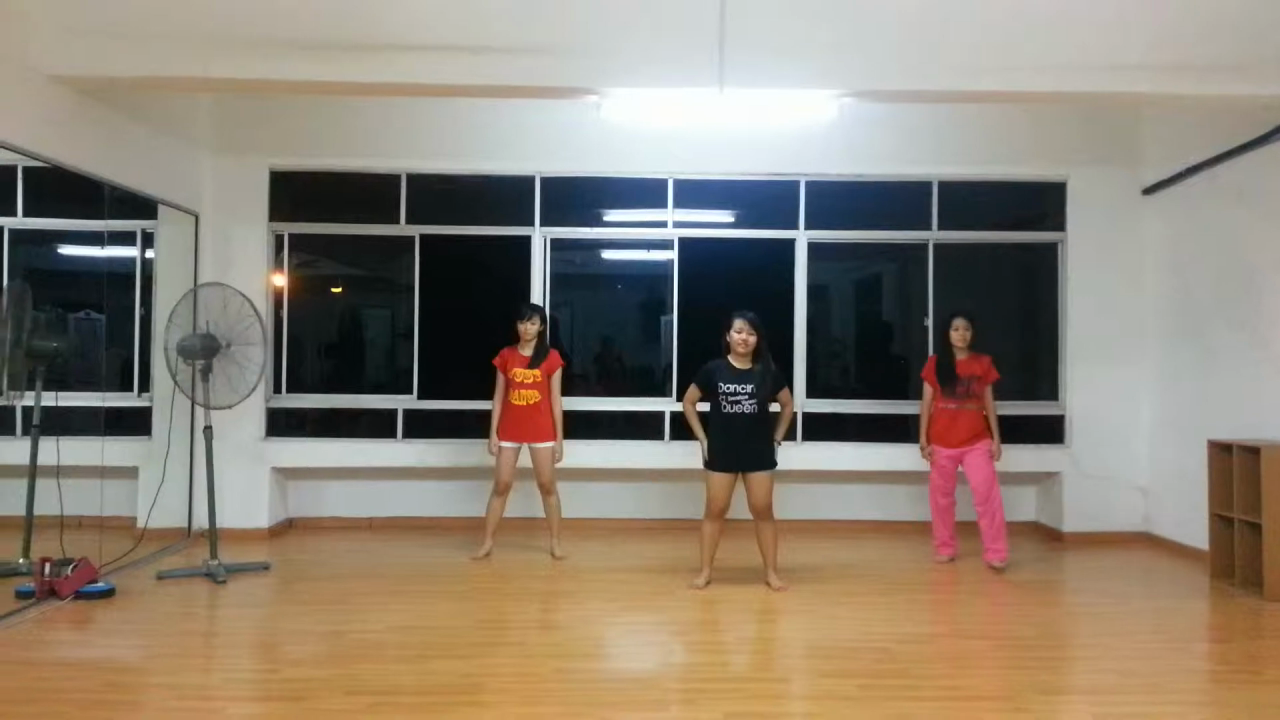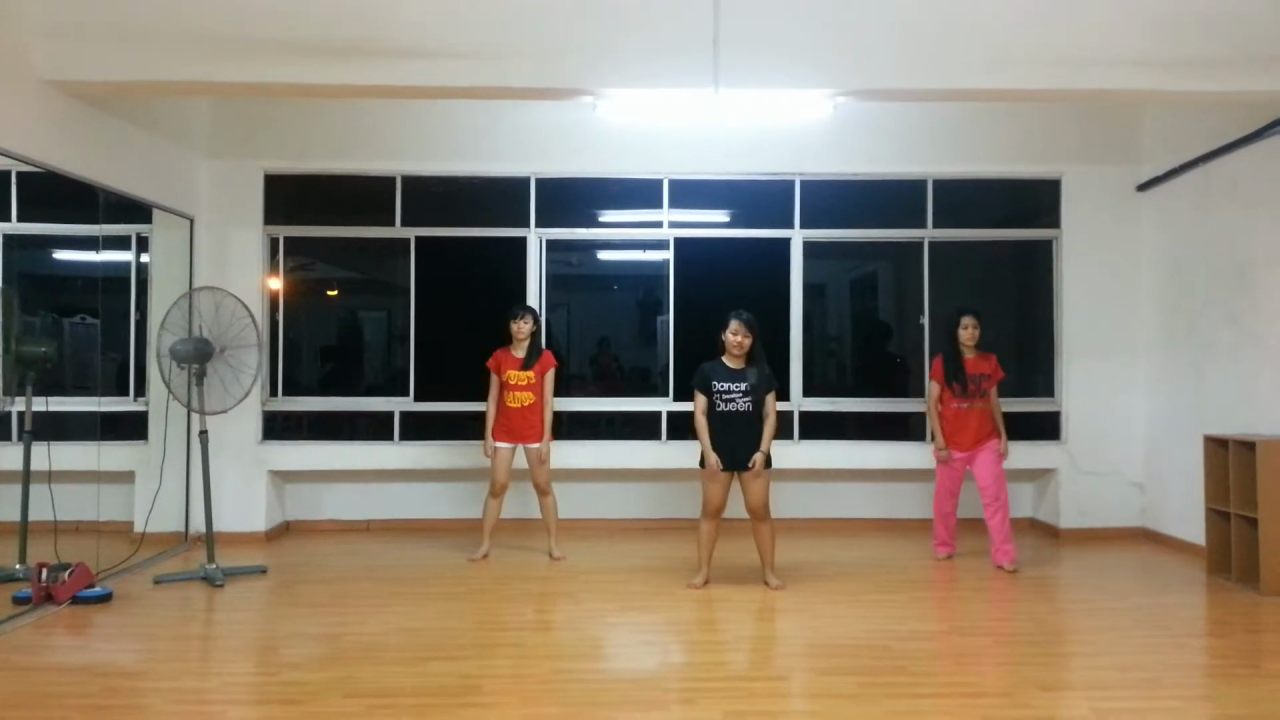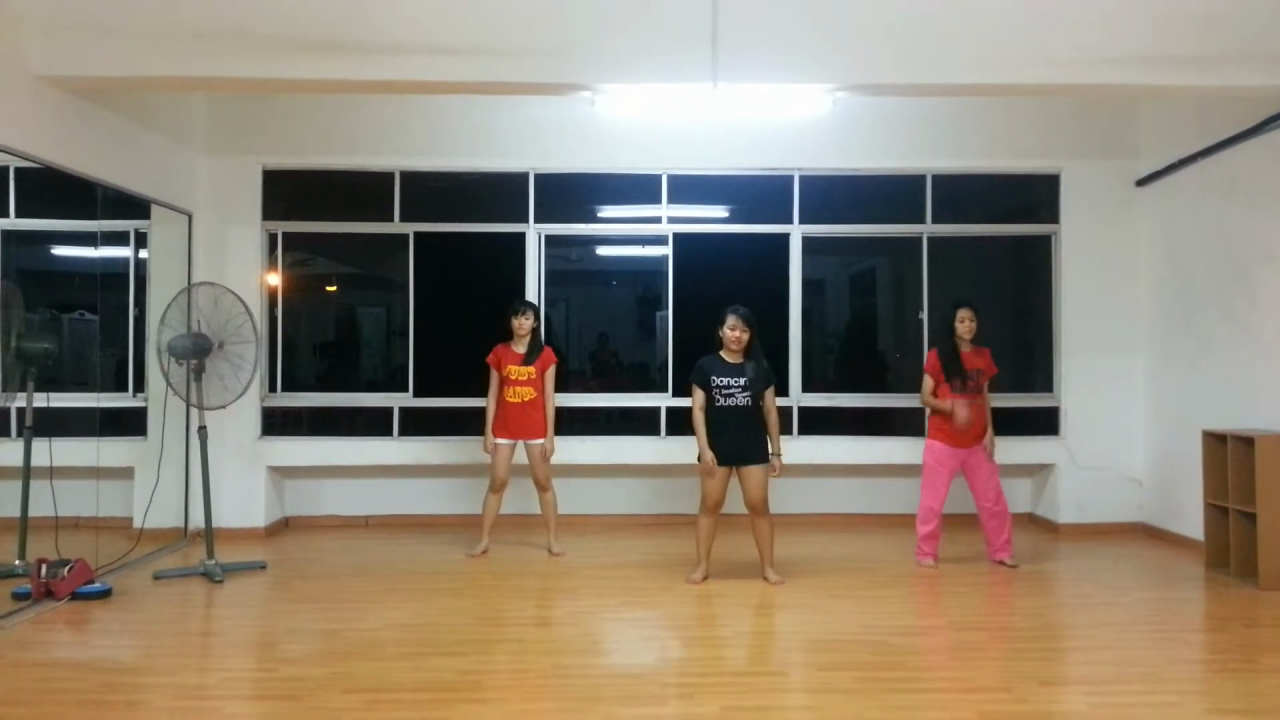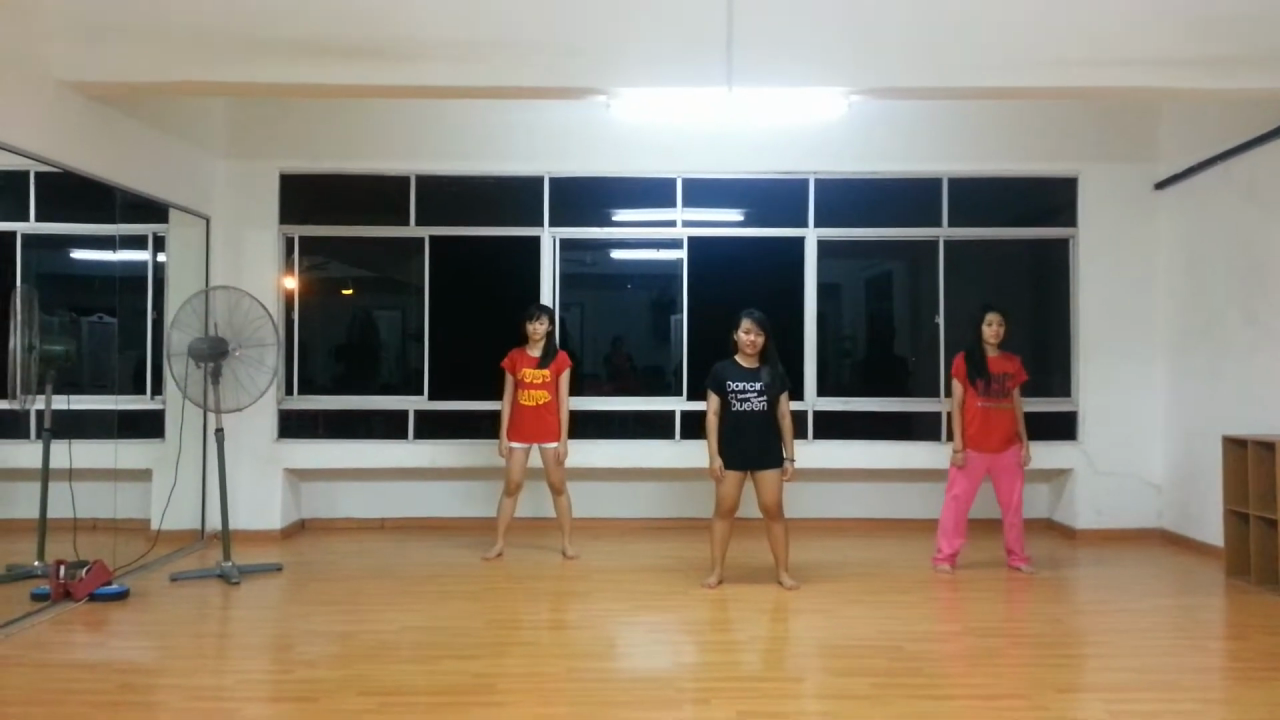
dt=1s
person 1, frame 1
left shoulder: (767, 372)
right shoulder: (713, 370)
left elbow: (788, 404)
right elbow: (688, 402)
left wrist: (776, 439)
right wrist: (703, 439)
left hip: (759, 453)
right hip: (721, 452)
left knee: (763, 511)
right knee: (715, 511)
left ankle: (771, 572)
right ankle: (705, 571)
person 1, frame 2
left shoulder: (762, 373)
right shoulder: (708, 371)
left elbow: (770, 415)
right elbow: (700, 413)
left wrist: (763, 452)
right wrist: (708, 452)
left hip: (753, 453)
right hip: (717, 453)
left knee: (759, 511)
right knee: (711, 511)
left ankle: (769, 571)
right ankle: (703, 571)
person 1, frame 3
left shoulder: (760, 368)
right shoulder: (705, 366)
left elbow: (770, 410)
right elbow: (698, 409)
left wrist: (775, 451)
right wrist: (704, 448)
left hip: (753, 449)
right hip: (717, 448)
left knee: (758, 506)
right knee: (710, 505)
left ankle: (768, 567)
right ankle: (702, 565)
person 1, frame 4
left shoulder: (775, 372)
right shoulder: (721, 371)
left elbow: (784, 415)
right elbow: (713, 414)
left wrist: (789, 456)
right wrist: (714, 455)
left hip: (768, 453)
right hip: (731, 453)
left knee: (773, 510)
right knee: (724, 509)
left ankle: (783, 571)
right ankle: (716, 570)
person 2, frame 1
left shoulder: (983, 363)
right shoulder: (935, 363)
left elbow: (989, 403)
right elbow: (927, 404)
left wrist: (996, 438)
right wrist: (924, 440)
left hip: (976, 441)
right hip: (942, 442)
left knee: (987, 493)
right knee: (942, 496)
left ankle: (995, 552)
right ankle: (945, 548)
person 2, frame 2
left shoulder: (990, 362)
right shoulder: (942, 362)
left elbow: (994, 402)
right elbow: (932, 404)
left wrist: (1003, 436)
right wrist: (939, 441)
left hip: (986, 442)
right hip: (952, 443)
left knee: (995, 496)
right knee: (945, 498)
left ankle: (1004, 555)
right ankle: (944, 545)
person 2, frame 3
left shoulder: (983, 356)
right shoulder: (937, 356)
left elbow: (985, 397)
right elbow: (925, 398)
left wrist: (990, 432)
right wrist: (953, 406)
left hip: (976, 441)
right hip: (943, 440)
left knee: (991, 497)
right knee: (933, 498)
left ankle: (1001, 550)
right ankle: (926, 551)
person 2, frame 4
left shoulder: (1013, 363)
right shoulder: (964, 360)
left elbow: (1017, 405)
right elbow: (957, 405)
left wrist: (1025, 443)
right wrist: (958, 445)
left hip: (1008, 447)
right hip: (973, 447)
left knee: (1013, 504)
right knee: (957, 502)
left ankle: (1017, 556)
right ankle: (945, 557)
person 3, frame 1
left shoulder: (551, 357)
right shoulder: (506, 355)
left elbow: (556, 400)
right elbow: (498, 397)
left wrist: (559, 438)
right wrist: (493, 433)
left hip: (541, 432)
right hip: (509, 430)
left knee: (547, 486)
right knee: (501, 485)
left ankle: (555, 542)
right ankle: (487, 542)
person 3, frame 2
left shoulder: (544, 358)
right shoulder: (499, 357)
left elbow: (547, 401)
right elbow: (492, 399)
left wrist: (546, 438)
right wrist: (488, 435)
left hip: (534, 432)
right hip: (504, 432)
left knee: (543, 487)
right knee: (497, 486)
left ankle: (553, 543)
right ankle: (485, 543)
person 3, frame 3
left shoulder: (545, 355)
right shoulder: (499, 353)
left elbow: (549, 397)
right elbow: (493, 394)
left wrist: (550, 435)
right wrist: (488, 431)
left hip: (535, 429)
right hip: (504, 428)
left knee: (543, 483)
right knee: (497, 482)
left ankle: (552, 539)
right ankle: (484, 539)
person 3, frame 4
left shoulder: (560, 358)
right shoulder: (514, 357)
left elbow: (563, 401)
right elbow: (507, 398)
left wrist: (563, 439)
right wrist: (503, 435)
left hip: (549, 432)
right hip: (519, 432)
left knee: (558, 486)
right knee: (512, 486)
left ankle: (567, 543)
right ankle: (499, 543)
